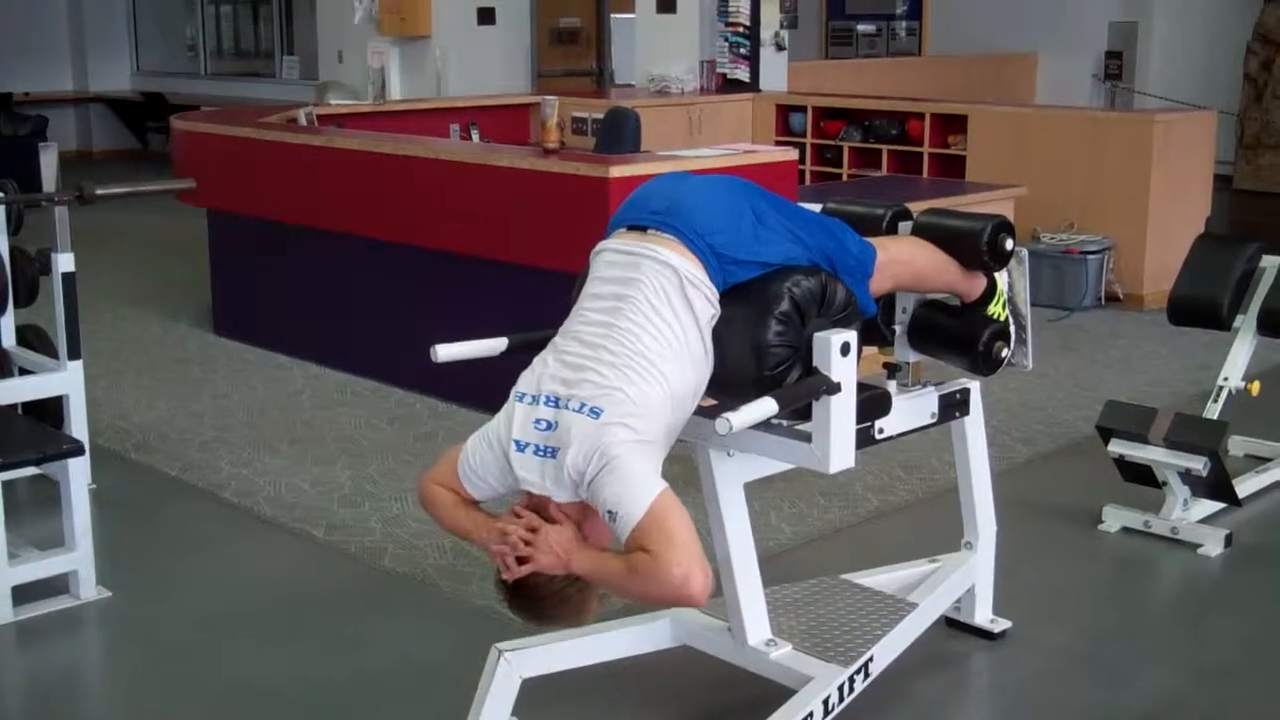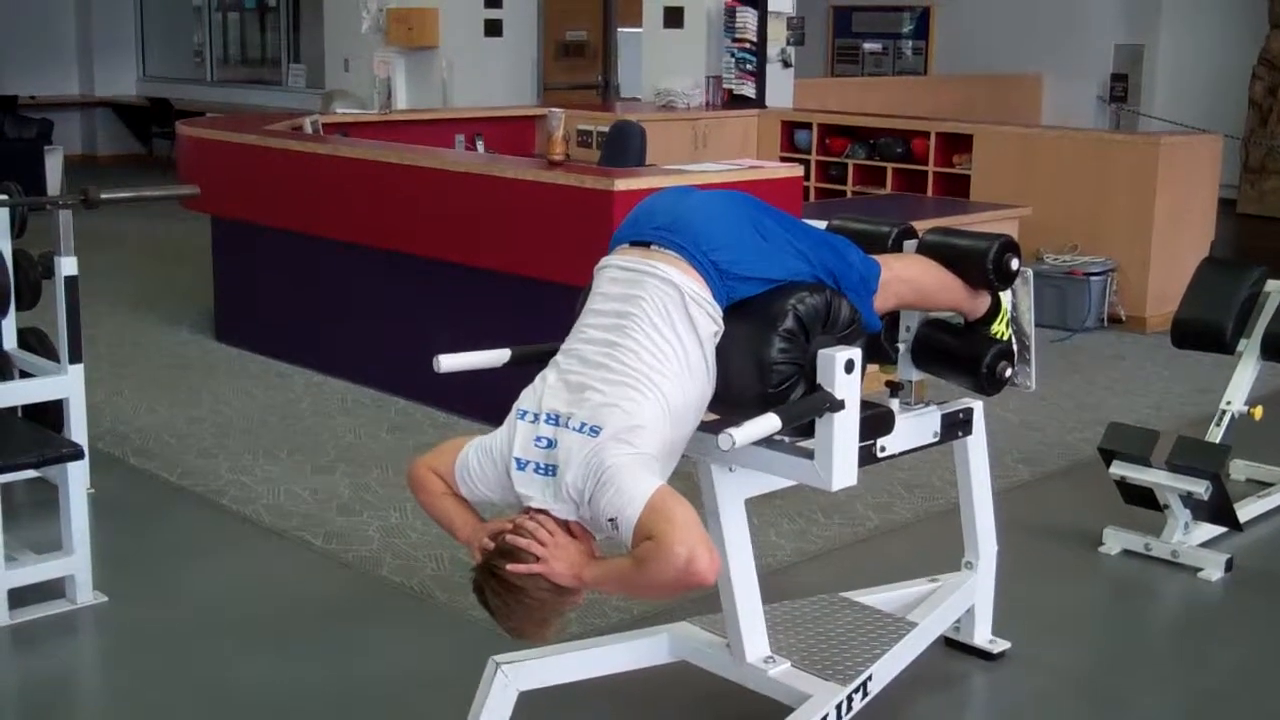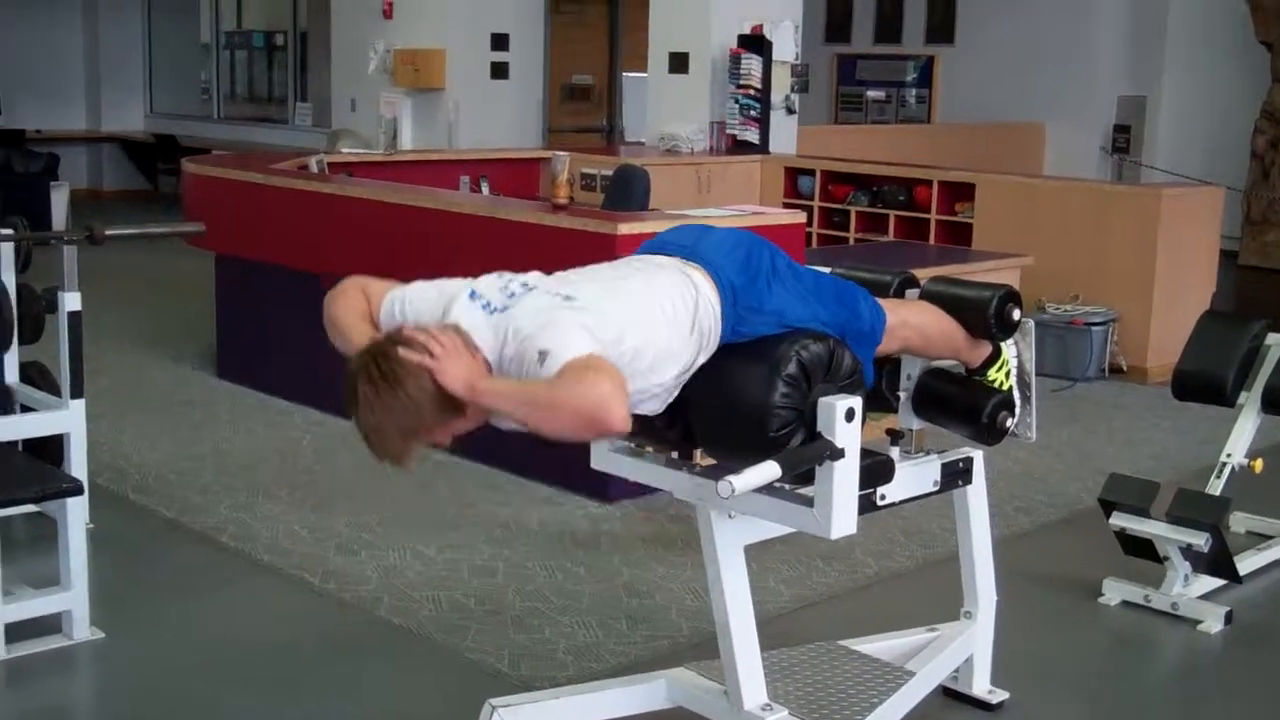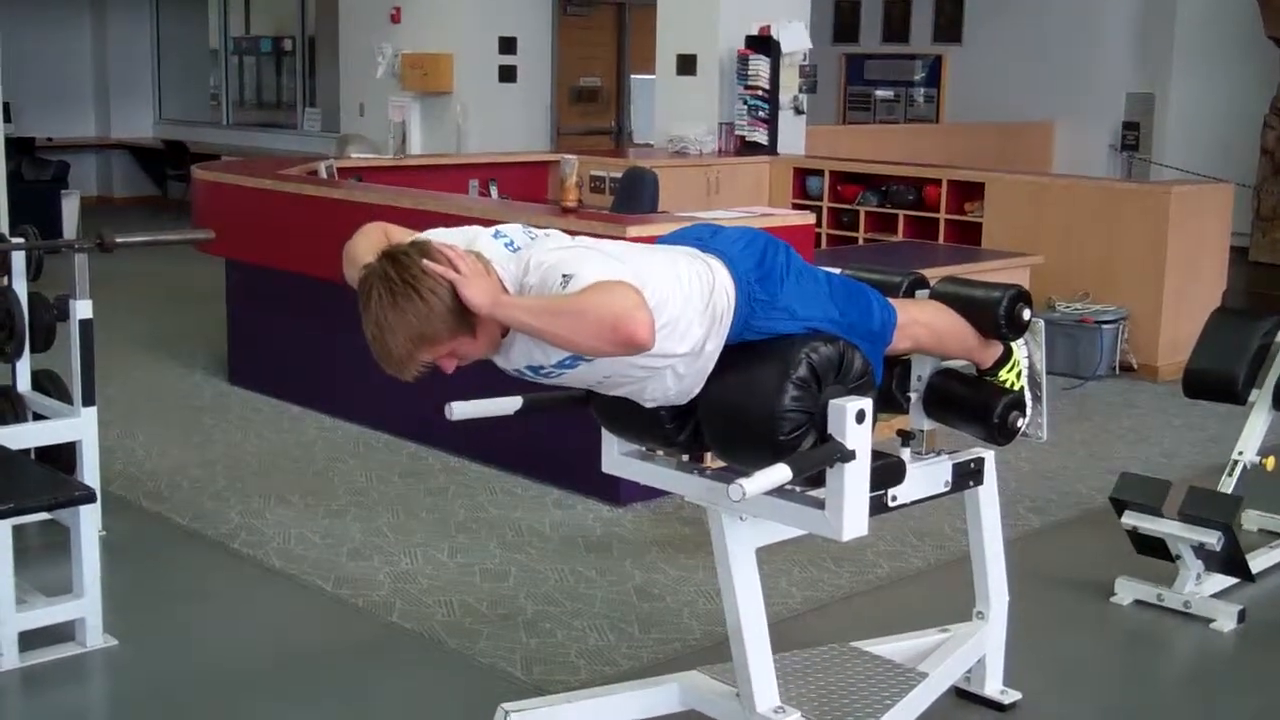
dt=1s
person 1, frame 1
left shoulder: (607, 459)
right shoulder: (511, 440)
left elbow: (688, 581)
right elbow: (435, 488)
left wrist: (575, 558)
right wrist: (494, 538)
left hip: (707, 229)
right hip: (642, 218)
left knee: (872, 271)
left ankle: (980, 290)
person 1, frame 2
left shoulder: (605, 474)
right shoulder: (510, 455)
left elbow: (692, 563)
right elbow: (424, 472)
left wrist: (588, 572)
right wrist: (477, 537)
left hip: (711, 246)
right hip: (647, 231)
left knee: (874, 288)
left ankle: (984, 307)
person 1, frame 3
left shoulder: (540, 343)
right shoulder: (449, 309)
left elbow: (606, 410)
right elbow: (347, 296)
left wrist: (483, 385)
right wrist: (376, 368)
left hip: (727, 287)
right hip: (665, 263)
left knee: (875, 331)
left ankle: (985, 357)
person 1, frame 4
left shoulder: (549, 276)
right shoulder: (455, 256)
left elbow: (630, 326)
right elbow: (369, 239)
left wrist: (499, 304)
right wrist: (384, 294)
left hip: (744, 284)
right hip: (684, 260)
left knee: (890, 330)
left ankle: (997, 357)
